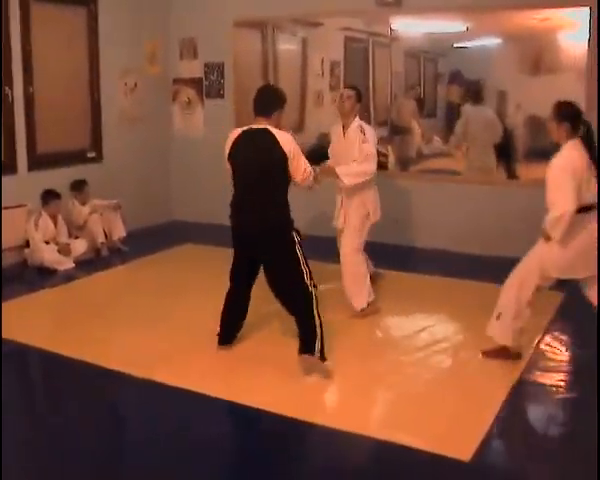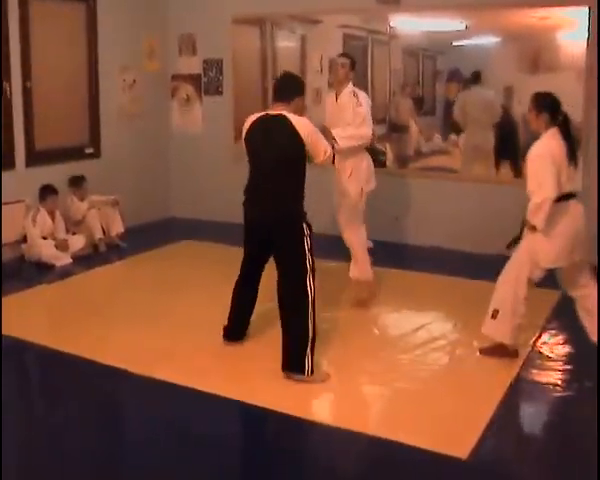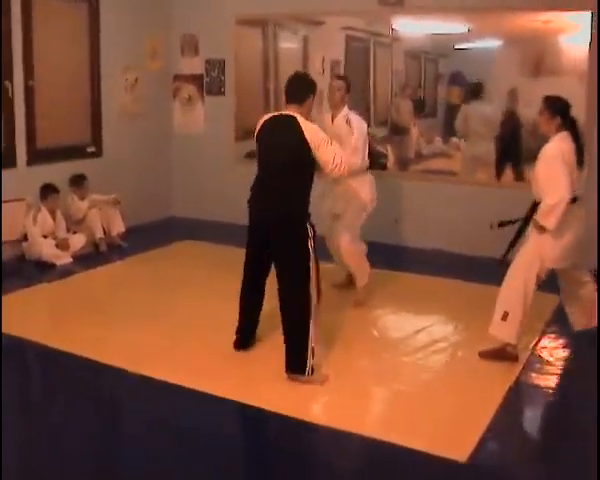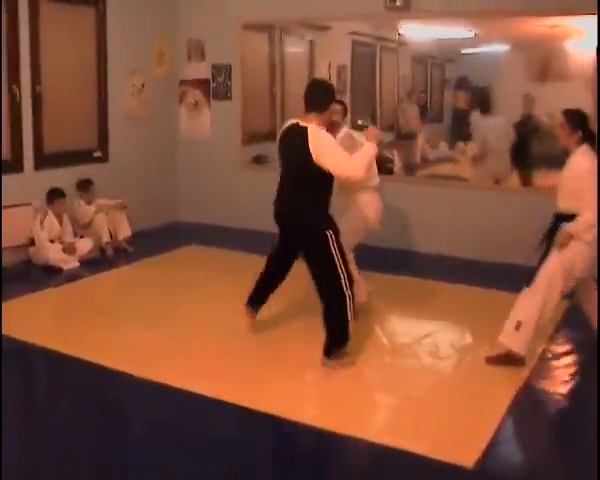
dt=0.2s
person 1, frame 1
left shoulder: (234, 139)
right shoulder: (283, 140)
right elbow: (304, 178)
right wrist: (300, 165)
left hip: (241, 220)
right hip: (274, 224)
left knee: (241, 278)
right knee: (298, 285)
left ankle: (226, 336)
right ankle: (311, 355)
person 1, frame 2
left shoulder: (251, 124)
right shoulder: (301, 125)
right elbow: (324, 156)
left hip: (255, 210)
right hip: (287, 214)
left knee: (250, 269)
right knee: (297, 284)
left ankle: (234, 330)
right ankle: (297, 366)
person 1, frame 3
left shoulder: (264, 124)
right shoulder: (309, 130)
right elbow: (337, 166)
right wrist: (342, 148)
left hip: (259, 209)
right hip: (290, 217)
left knee: (254, 275)
right knee: (299, 287)
left ankle: (244, 337)
right ankle: (299, 366)
person 1, frame 4
left shoulder: (288, 132)
right shoulder: (321, 140)
right elbow: (356, 171)
right wrist: (369, 143)
left hip: (284, 213)
right hip: (311, 220)
left knee: (282, 256)
right knee: (339, 285)
left ankle: (255, 303)
right ankle: (334, 352)
person 2, frame 1
left shoulder: (562, 160)
right shoulder: (585, 150)
left elbow: (564, 207)
right elbow: (583, 195)
left wrist: (551, 232)
left hip: (568, 234)
right hip: (589, 229)
left knee: (521, 283)
right knee: (593, 286)
left ankle: (507, 343)
person 2, frame 2
left shoulder: (541, 149)
right shoulder: (563, 140)
left elbow: (545, 193)
left wrist: (532, 220)
left hip: (550, 223)
right hip: (572, 217)
left knee: (513, 278)
right knee: (580, 282)
left ankle: (506, 342)
right ankle: (595, 331)
person 2, frame 3
left shoulder: (552, 150)
right shoulder: (568, 143)
left elbow: (558, 195)
left wrist: (542, 221)
right wrist: (544, 215)
left hip: (556, 225)
right hip: (569, 222)
left knee: (518, 278)
right knee: (576, 279)
left ankle: (508, 344)
right ankle: (591, 320)
person 2, frame 4
left shoulder: (584, 165)
right shoulder: (581, 158)
left elbow: (593, 210)
left wrist: (569, 234)
right wrist: (562, 230)
left hip: (579, 239)
right hip: (578, 235)
left knee: (540, 292)
right knee: (586, 288)
left ankle: (516, 350)
person 3, frame 1
left shoulder: (364, 132)
right shoulder: (337, 130)
left elbow: (369, 168)
left wrist: (338, 173)
left hip: (362, 196)
right hip: (346, 194)
left knee: (349, 250)
right knee: (350, 247)
left ankle: (365, 303)
right ankle: (368, 273)
person 3, frame 2
left shoulder: (358, 98)
right shoulder: (329, 98)
left elbow: (366, 132)
left wrist: (334, 135)
right wrist: (324, 136)
left hip: (357, 164)
right hip: (340, 164)
left knee: (350, 222)
right knee: (347, 220)
left ankle: (365, 278)
right ankle: (362, 262)
person 3, frame 3
left shoulder: (354, 122)
right shoulder: (327, 119)
left elbow: (356, 159)
left hip: (358, 186)
right hip: (339, 185)
left knee: (345, 238)
right knee: (332, 235)
left ankle: (363, 282)
right ankle: (351, 275)
person 3, frame 4
left shoulder: (354, 140)
left elbow: (369, 176)
left wrist: (346, 183)
left hip: (364, 203)
right hip: (349, 203)
left ankle: (357, 298)
